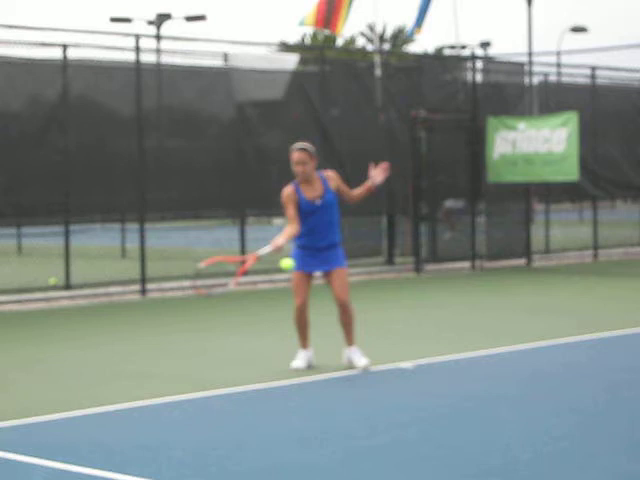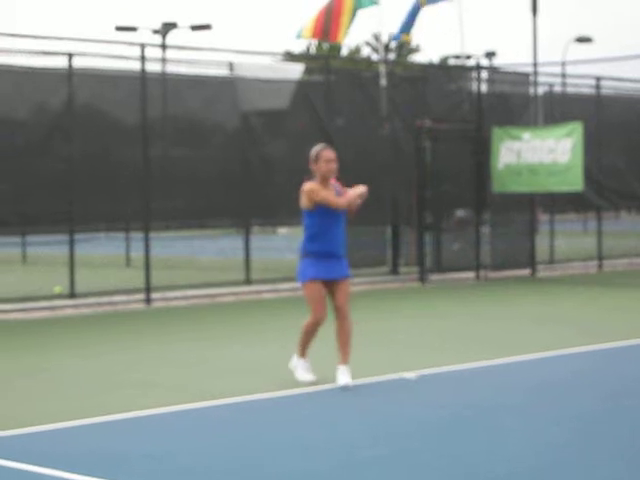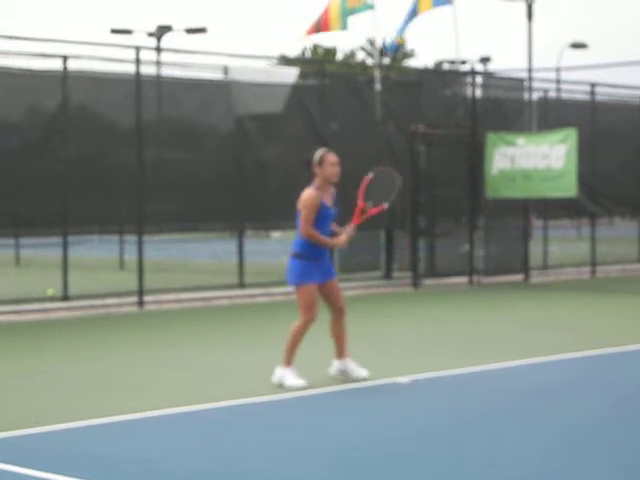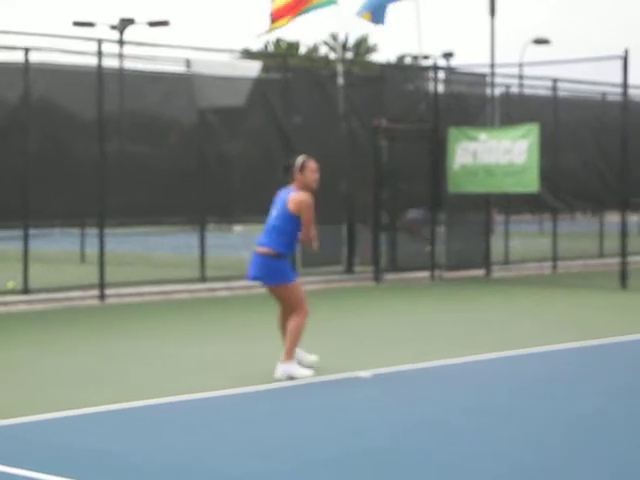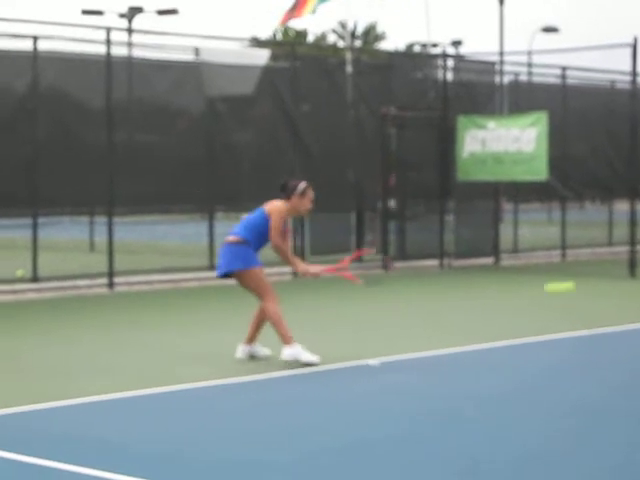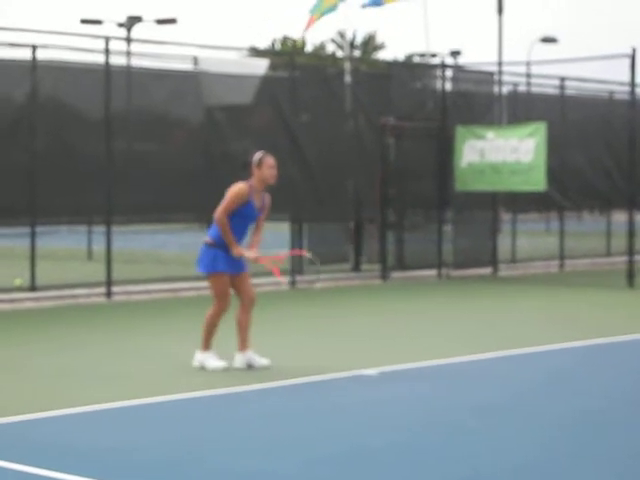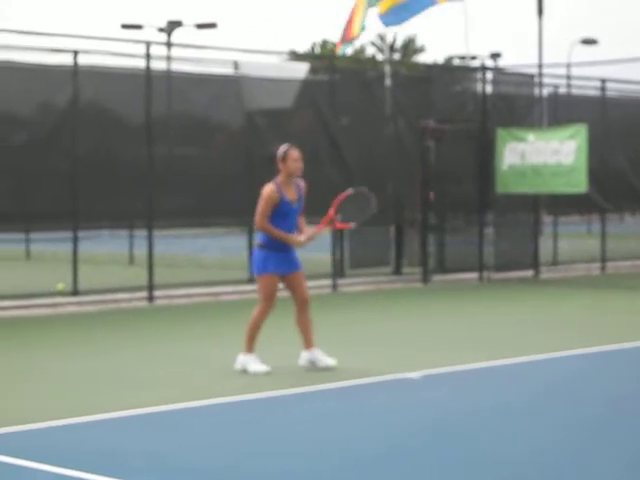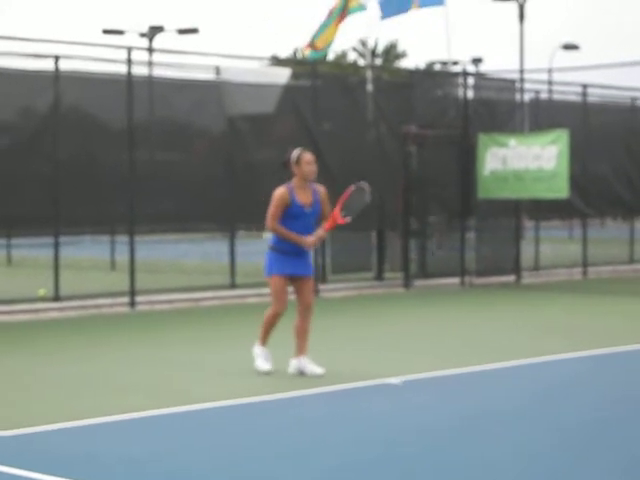
dt=0.5s
person 1, frame 1
left shoulder: (330, 177)
right shoulder: (289, 192)
left elbow: (351, 198)
right elbow: (293, 226)
left wrist: (372, 184)
right wrist: (281, 239)
left hip: (332, 250)
right hip: (305, 253)
left knee: (343, 300)
right knee: (300, 304)
left ankle: (352, 350)
right ankle: (305, 351)
person 1, frame 2
left shoulder: (336, 186)
right shoulder: (310, 188)
right elbow: (339, 203)
left wrist: (356, 199)
right wrist: (357, 192)
left hip: (338, 260)
right hip: (313, 261)
left knee: (342, 312)
right knee: (318, 316)
left ankle: (343, 368)
right ankle: (300, 358)
person 1, frame 3
left shoulder: (331, 191)
right shoulder: (310, 195)
right elbow: (306, 231)
left wrist: (342, 232)
right wrist: (333, 242)
left hip: (322, 261)
right hip: (304, 262)
left knee: (339, 309)
right knee: (308, 317)
left ankle: (342, 362)
right ankle: (284, 369)
person 1, frame 4
left shoulder: (284, 192)
right shoulder: (304, 198)
right elbow: (308, 234)
left wrist: (299, 237)
right wrist: (311, 241)
left hip: (263, 258)
right hip: (273, 261)
left knee: (288, 306)
right knee: (300, 311)
left ankle: (291, 352)
right ankle: (286, 364)
person 1, frame 5
left shoulder: (284, 220)
right shoulder: (279, 207)
left elbow: (286, 253)
right elbow: (276, 242)
left wrist: (304, 267)
right wrist: (297, 266)
left hip: (237, 253)
right hip: (238, 249)
left knee: (268, 299)
right knee: (270, 298)
left ankle: (248, 345)
right ankle: (291, 347)
person 1, frame 6
left shoulder: (266, 199)
right shoulder: (241, 189)
left elbow: (258, 230)
right elbow: (219, 216)
left wrist: (251, 251)
right wrist: (234, 246)
left hip: (232, 253)
right hip: (216, 250)
left knee: (249, 299)
right knee: (221, 304)
left ankle: (244, 353)
right ankle: (204, 352)
person 1, frame 7
left shoulder: (301, 186)
right shoulder: (271, 190)
right elbow: (260, 223)
left wrist: (304, 231)
right wrist: (289, 238)
left hip: (287, 253)
right hip: (268, 253)
left knee: (303, 301)
right knee: (266, 305)
left ankle: (310, 352)
right ankle: (246, 356)
person 1, frame 8
left shoulder: (320, 192)
right shoulder: (283, 193)
left elbow: (325, 219)
right elbow: (271, 224)
left wrist: (319, 233)
right wrist: (300, 239)
left hip: (302, 258)
right hip: (280, 256)
left knee: (306, 306)
right knee: (278, 307)
left ankle: (300, 359)
right ankle: (261, 347)
